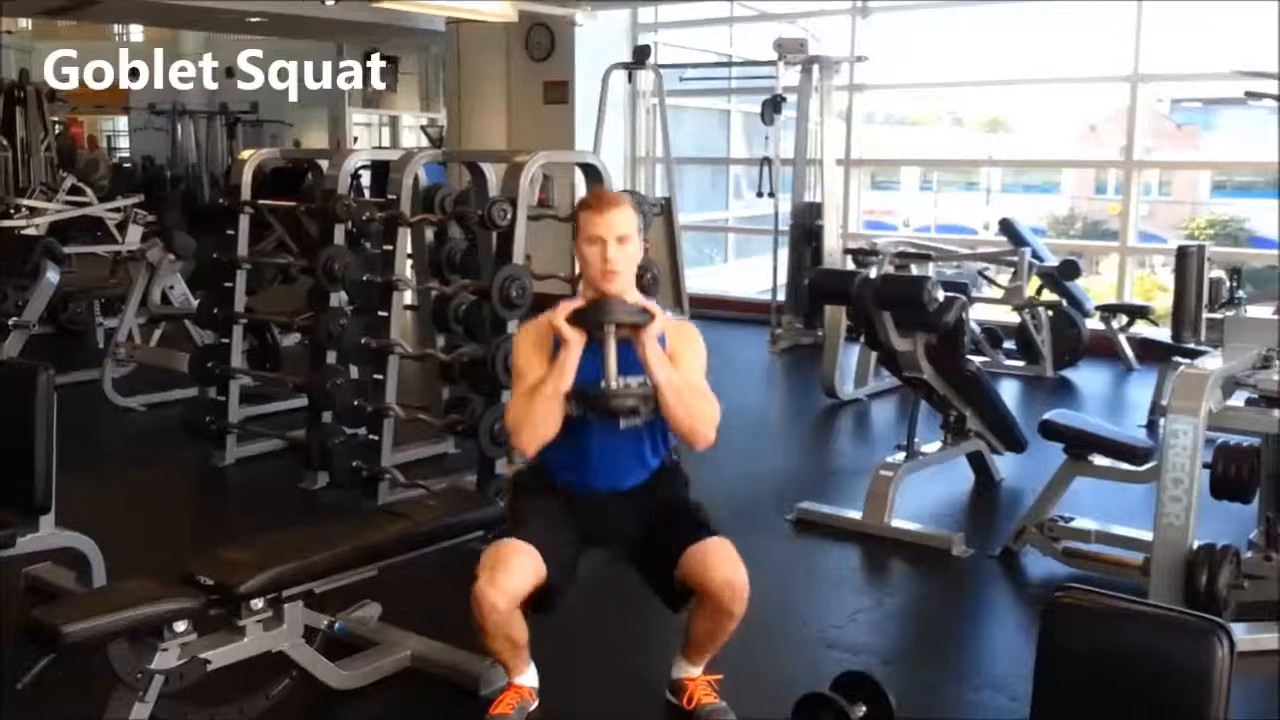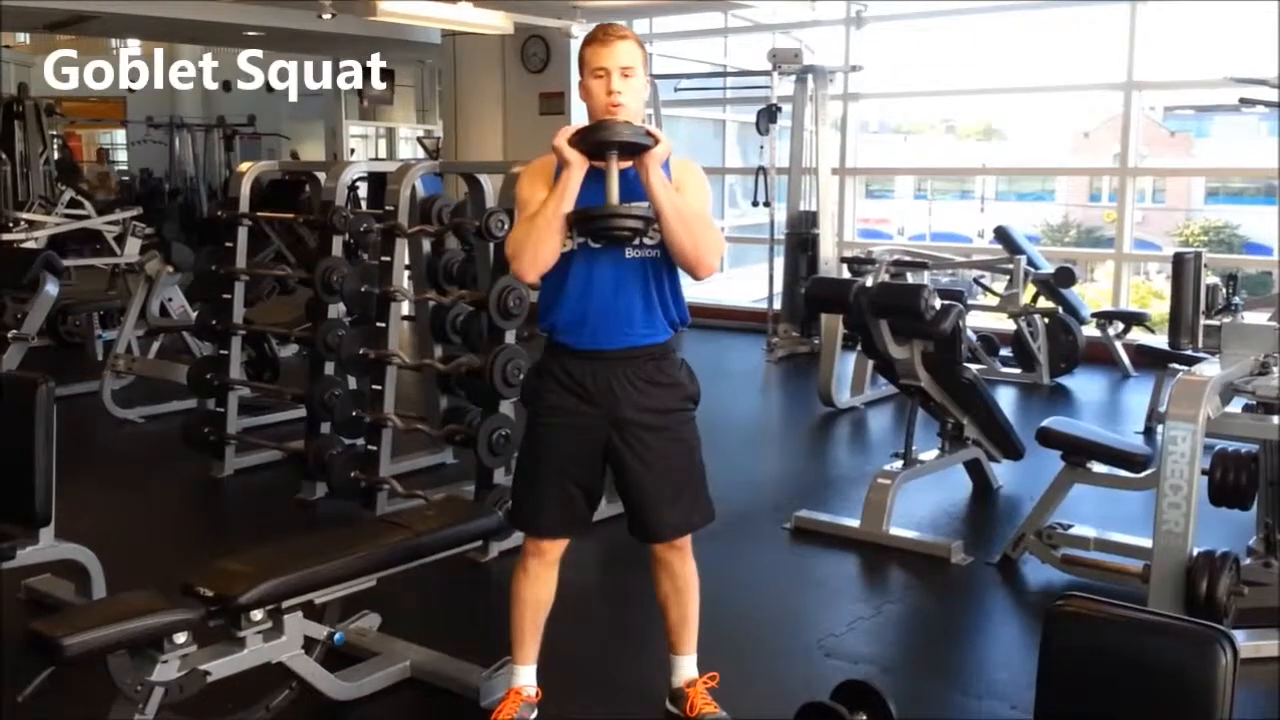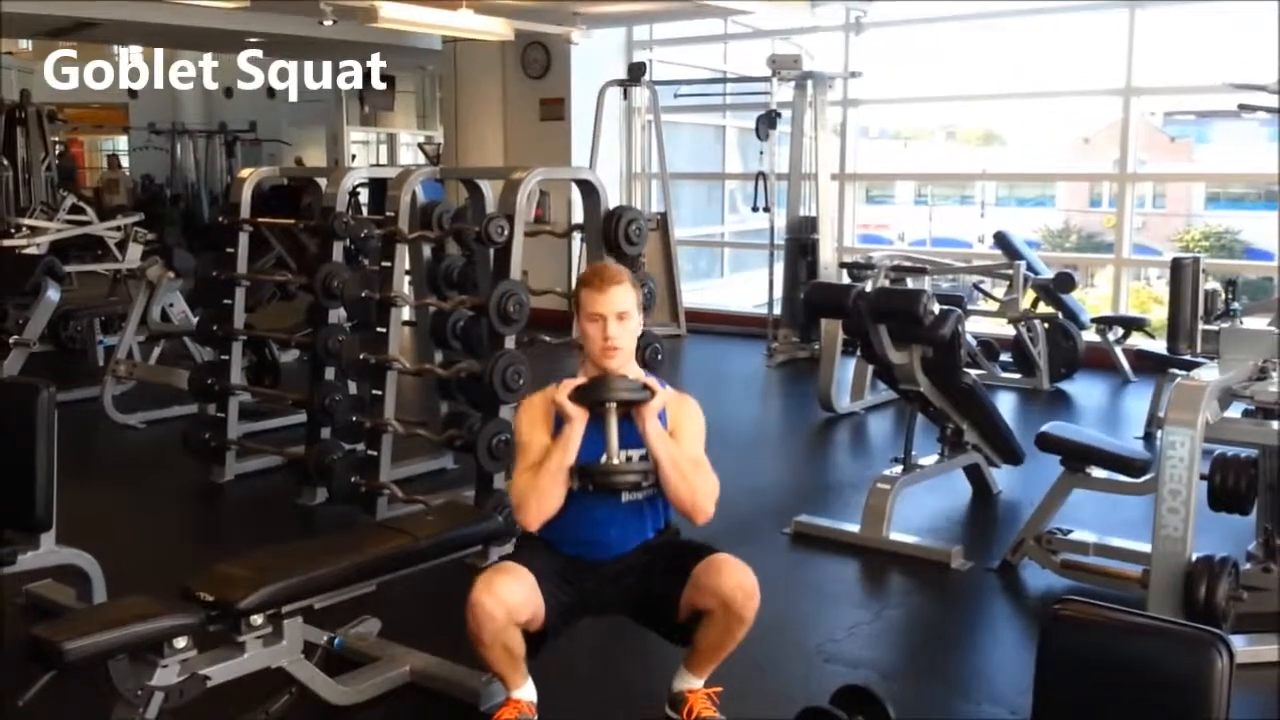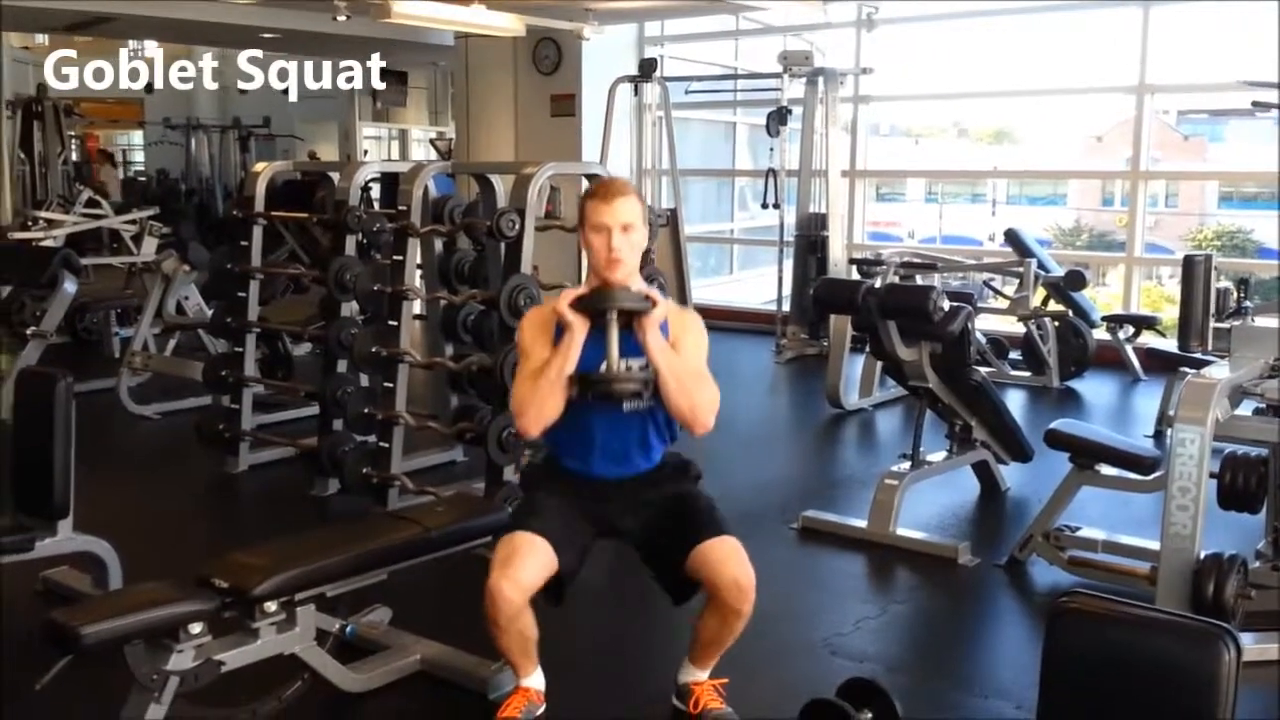
dt=1s
person 1, frame 1
left shoulder: (675, 334)
right shoulder: (541, 334)
left elbow: (702, 434)
right elbow: (526, 440)
left wrist: (648, 352)
right wrist: (573, 350)
left hip: (647, 490)
right hip: (561, 493)
left knee: (729, 584)
right knee: (492, 593)
left ankle: (688, 675)
person 1, frame 2
left shoulder: (680, 171)
right shoulder: (545, 171)
left elbow: (704, 262)
right elbow: (525, 266)
left wrist: (651, 174)
right wrist: (575, 173)
left hip: (651, 377)
right hip: (568, 377)
left knee: (672, 543)
right knee: (542, 546)
person 1, frame 3
left shoulder: (677, 407)
right shoulder: (541, 408)
left elbow: (701, 508)
right elbow: (530, 516)
left wrist: (649, 424)
right wrist: (575, 425)
left hip: (646, 557)
right hip: (562, 562)
left knee: (737, 589)
right knee: (487, 602)
person 1, frame 4
left shoulder: (678, 322)
right shoulder: (547, 320)
left elbow: (701, 419)
right elbow: (530, 422)
left wrist: (651, 336)
right wrist: (576, 334)
left hip: (655, 480)
right hip: (569, 482)
left knee: (735, 582)
right knee: (505, 587)
